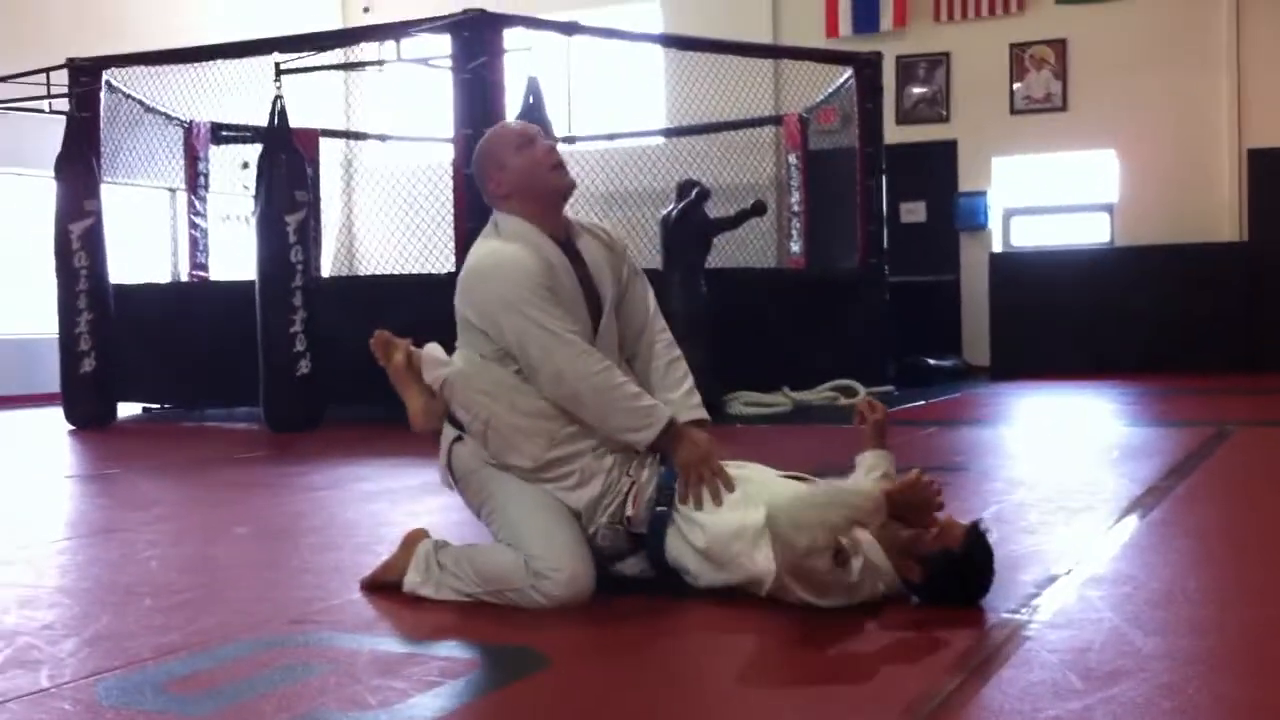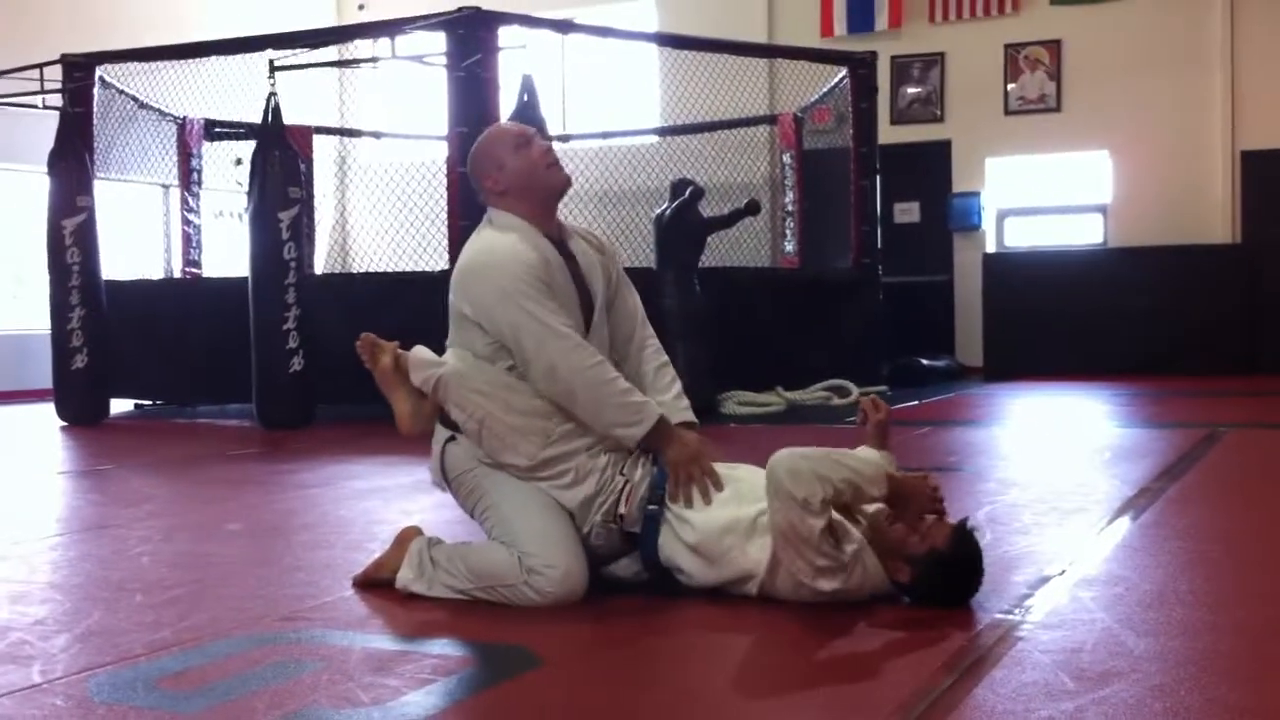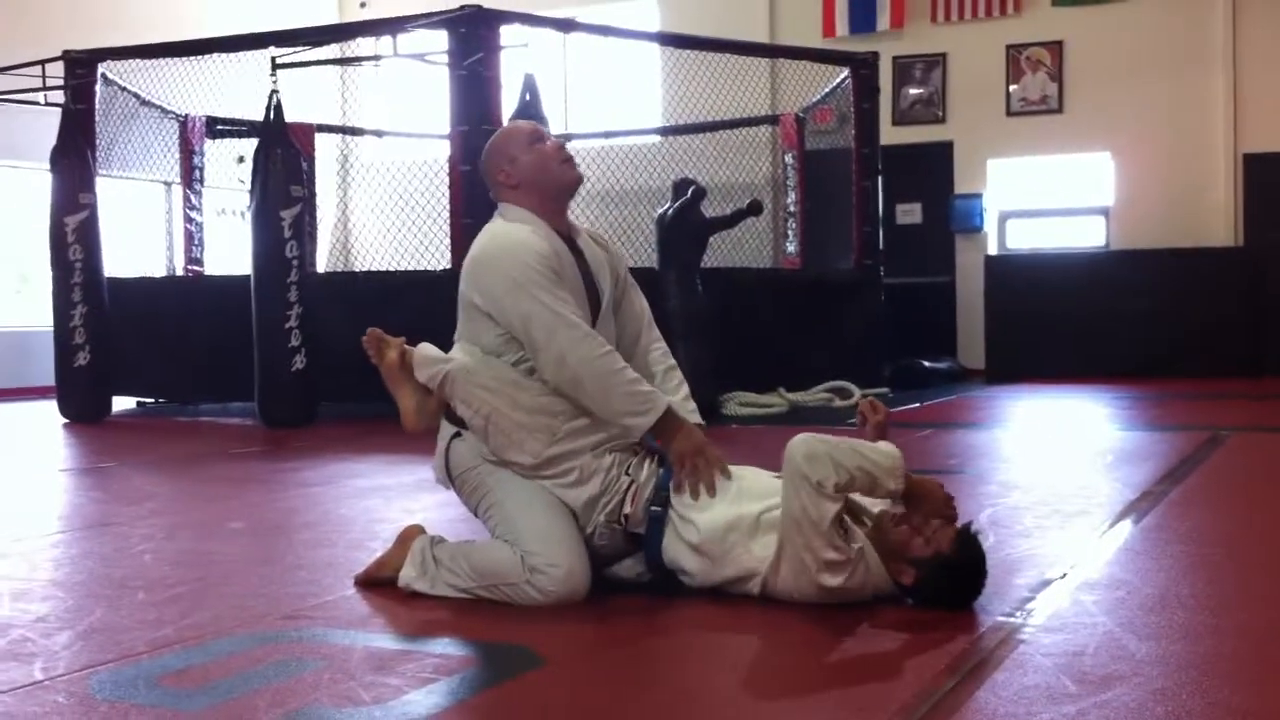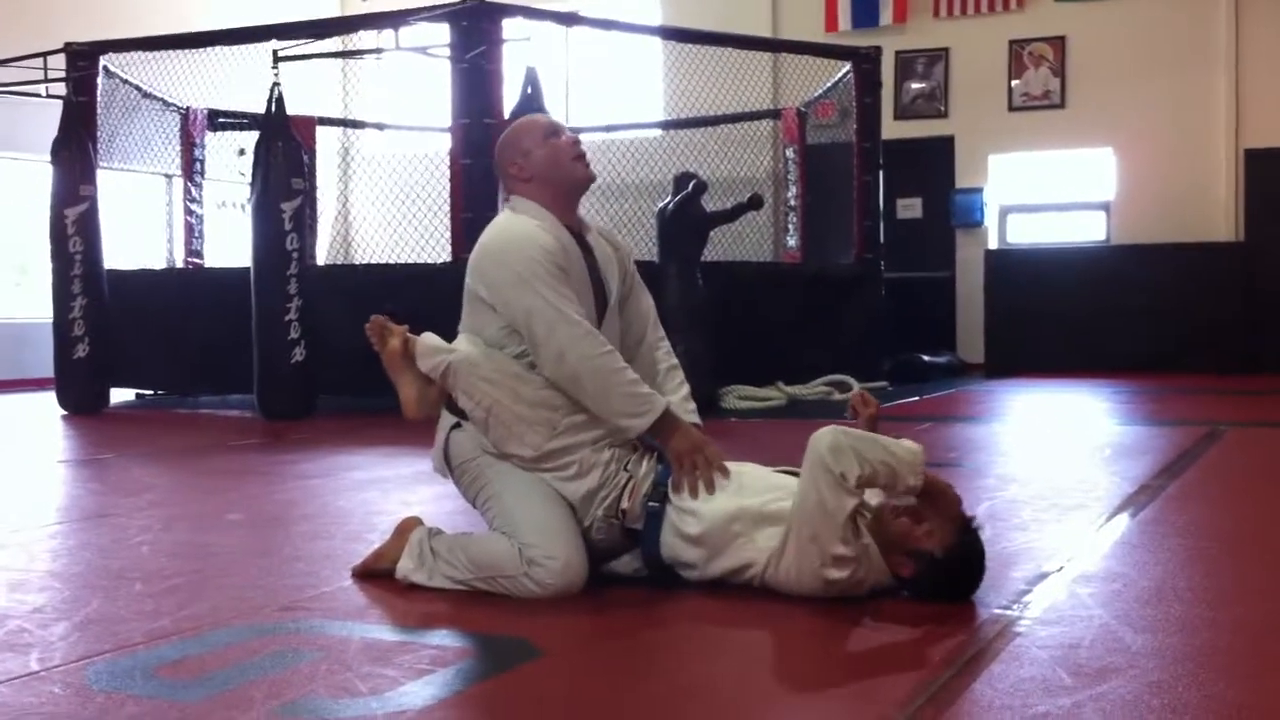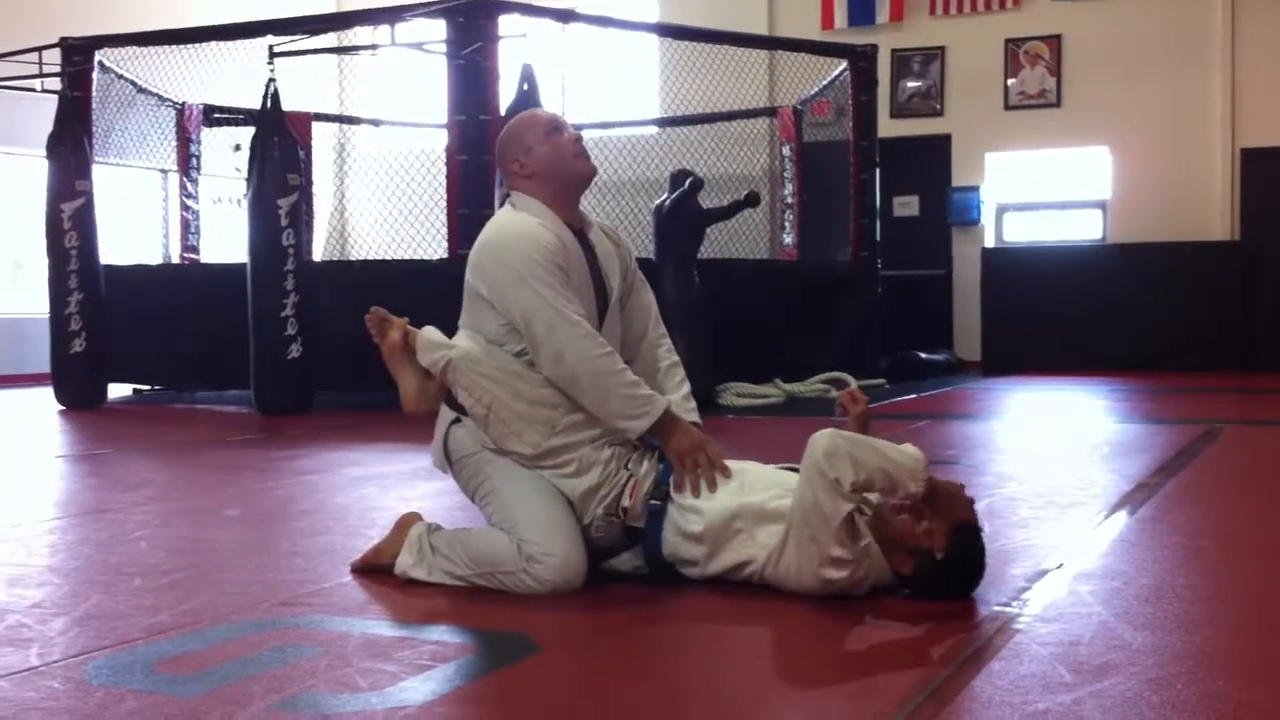
dt=0.2s
person 1, frame 1
left shoulder: (844, 574)
right shoulder: (877, 545)
left elbow: (787, 519)
left wrist: (884, 499)
right wrist: (878, 446)
left hip: (639, 511)
left ankle: (432, 373)
right ankle: (440, 386)
person 1, frame 2
left shoulder: (829, 572)
right shoulder: (869, 542)
left elbow: (789, 472)
left wrist: (889, 484)
right wrist: (879, 448)
left hip: (629, 508)
left knee: (506, 405)
left ankle: (417, 373)
person 1, frame 3
left shoulder: (831, 572)
right shoulder: (873, 536)
left elbow: (806, 455)
left wrist: (904, 476)
right wrist: (883, 448)
left hip: (630, 506)
right hip: (671, 485)
left knee: (528, 415)
left ankle: (423, 369)
person 1, frame 4
left shoulder: (834, 566)
right shoulder: (874, 535)
left elbow: (830, 450)
left wrist: (921, 474)
right wrist: (876, 439)
left hip: (628, 500)
right hip: (667, 478)
left knee: (534, 411)
left ankle: (424, 356)
person 1, frame 5
left shoulder: (834, 567)
right shoulder: (874, 539)
left elbow: (830, 456)
left wrist: (925, 479)
right wrist: (864, 435)
left hip: (627, 498)
right hip: (667, 478)
left knee: (533, 408)
left ankle: (424, 350)
person 2, frame 1
left shoulder: (599, 246)
right shoulder: (500, 266)
left elbow: (650, 340)
right elbow: (574, 375)
left wrist: (689, 425)
right wrist: (669, 436)
left hip: (587, 445)
right hip: (502, 454)
right knee: (564, 579)
right ankle: (425, 559)
person 2, frame 2
left shoulder: (589, 248)
right shoulder: (496, 259)
left elbow: (637, 343)
right elbow: (567, 370)
left wrist: (680, 425)
right wrist: (660, 434)
left hip: (574, 445)
right hip: (492, 452)
right knee: (556, 577)
right ankle: (416, 557)
person 2, frame 3
left shoulder: (596, 250)
right shoulder: (508, 250)
left elbow: (644, 344)
right elbow: (577, 360)
left wrist: (687, 423)
right wrist: (668, 425)
left hip: (575, 444)
right hip: (495, 448)
right knee: (559, 576)
right ankle: (420, 556)
person 2, frame 4
left shoulder: (605, 247)
right shoulder: (515, 243)
left elbow: (648, 344)
right elbow: (577, 358)
left wrist: (686, 423)
right wrist: (666, 425)
left hip: (572, 437)
right hip: (495, 439)
right knee: (556, 569)
right ankle: (418, 548)
person 2, frame 5
left shoulder: (606, 243)
right shoulder: (516, 241)
left elbow: (648, 342)
right elbow: (576, 358)
left wrist: (686, 423)
right wrist: (666, 426)
left hip: (572, 434)
right knee: (556, 565)
right ankle: (418, 544)
person 3, frame 1
left shoulder: (694, 219)
right shoulder: (672, 218)
left elbow: (725, 223)
left wrist: (749, 212)
right wrist: (696, 198)
left hip: (690, 287)
right hip: (681, 289)
left knee: (699, 342)
right knee: (692, 343)
person 3, frame 2
left shoulder: (682, 218)
right shoulder: (666, 217)
left elbow: (720, 222)
left wrist: (743, 211)
right wrist: (689, 197)
left hip: (684, 286)
right hip: (674, 289)
left knee: (692, 343)
right knee: (684, 345)
left ankle: (699, 400)
right ankle: (694, 401)
person 3, frame 3
left shoulder: (689, 219)
right shoulder: (668, 217)
left elbow: (719, 223)
left wrist: (744, 212)
right wrist: (692, 197)
left hip: (686, 286)
right hip: (675, 288)
left knee: (694, 344)
right knee: (684, 346)
left ankle: (698, 401)
right ankle: (692, 403)
person 3, frame 4
left shoulder: (688, 213)
right shoulder: (668, 211)
left elbow: (715, 217)
left wrist: (744, 206)
right wrist: (693, 191)
left hip: (686, 280)
right hip: (675, 282)
left knee: (693, 338)
right knee: (684, 340)
left ankle: (697, 395)
right ankle: (686, 398)
person 3, frame 5
left shoulder: (688, 210)
right shoulder: (664, 208)
left elbow: (718, 214)
left wrist: (742, 203)
right wrist: (689, 188)
left hip: (684, 278)
right hip: (672, 280)
left knee: (694, 336)
right knee: (682, 337)
left ankle: (698, 392)
